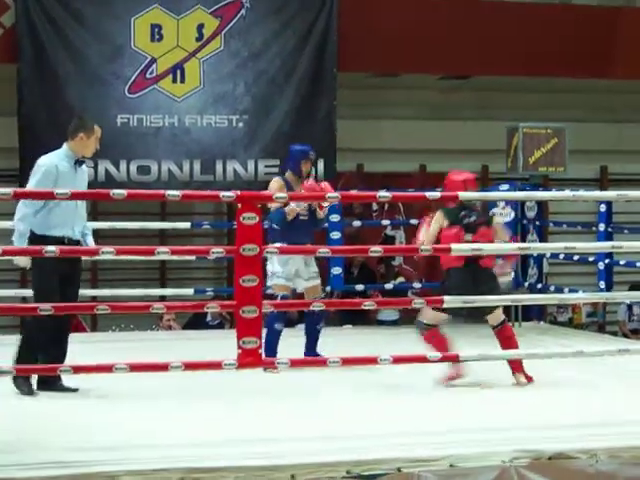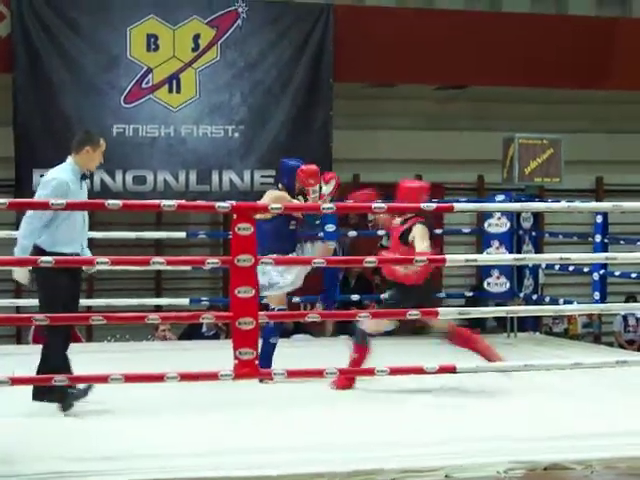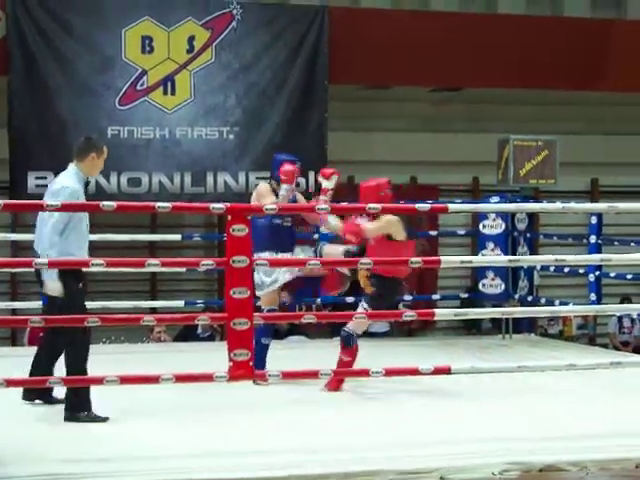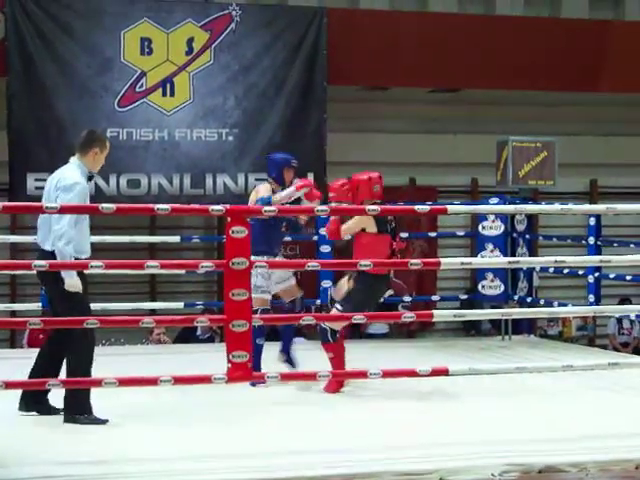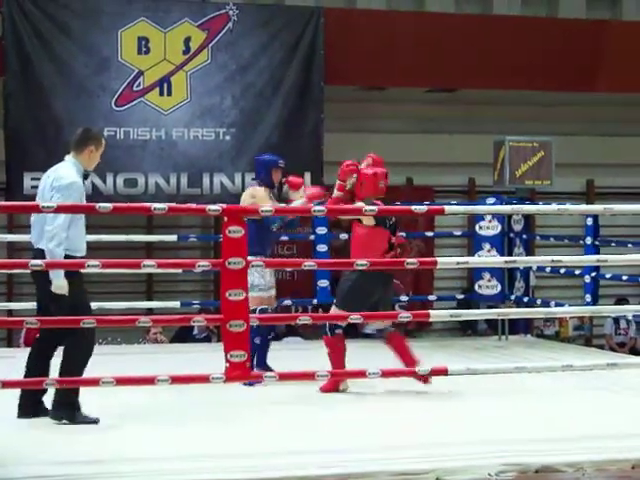
dt=0.2s
person 1, frame 1
left shoulder: (83, 170)
right shoulder: (49, 164)
right elbow: (26, 207)
left wrist: (88, 241)
right wrist: (20, 246)
left hip: (71, 248)
right hip: (45, 246)
left knee: (65, 313)
left ankle: (50, 376)
person 1, frame 2
left shoulder: (81, 183)
right shoulder: (57, 180)
right elbow: (31, 222)
left wrist: (86, 254)
right wrist: (21, 263)
left hip: (71, 263)
right hip: (51, 262)
left knee: (62, 325)
right knee: (58, 324)
left ankle: (45, 387)
right ankle: (62, 389)
person 1, frame 3
left shoulder: (72, 184)
right shoulder: (68, 187)
right elbow: (49, 233)
right wrist: (51, 277)
left hip: (67, 268)
right hip: (58, 270)
left knee: (60, 329)
right knee: (76, 332)
left ankle: (38, 387)
right ankle: (78, 406)
person 1, frame 4
left shoulder: (62, 175)
right shoulder: (75, 181)
left elbow: (47, 222)
right elbow: (64, 229)
right wrist: (70, 273)
left hip: (51, 261)
right hip: (63, 265)
left knee: (63, 331)
right knee: (82, 333)
left ankle: (35, 398)
right ankle: (77, 408)
person 1, frame 5
left shoulder: (54, 173)
right shoulder: (71, 181)
left elbow: (38, 221)
right elbow: (56, 230)
right wrist: (58, 274)
left hip: (44, 262)
right hip: (59, 265)
left knee: (50, 334)
right knee: (81, 333)
left ankle: (31, 403)
right ankle: (65, 405)
person 2, frame 1
left shoulder: (308, 184)
right shoulder: (278, 183)
left elbow: (315, 221)
right elbow: (276, 221)
left wrist: (322, 208)
right wrist: (298, 204)
left knee: (317, 302)
right knee: (282, 300)
left ankle: (311, 351)
right ankle: (269, 355)
person 2, frame 2
left shoulder: (294, 197)
right shoulder: (275, 196)
left elbow: (313, 218)
right elbow: (310, 217)
left wrist: (323, 193)
right wrist: (313, 190)
left hip: (296, 255)
left knee: (328, 250)
right knee: (277, 312)
right ankle: (264, 366)
person 2, frame 3
left shoulder: (296, 193)
right shoulder: (263, 189)
left elbow: (314, 219)
right elbow: (277, 216)
left wrist: (326, 192)
right wrist: (286, 190)
left hip: (291, 254)
right hip: (267, 258)
left knee: (328, 254)
right knee: (270, 311)
right ankle: (258, 368)
person 2, frame 4
left shoulder: (281, 191)
right shoulder: (264, 189)
left elbow: (296, 227)
right elbow: (261, 205)
left wrist: (307, 207)
right wrist: (290, 192)
left hip: (273, 258)
right hip: (256, 259)
left knee: (295, 301)
right knee: (260, 313)
left ankle: (286, 349)
right ankle: (254, 369)
person 2, frame 5
left shoulder: (272, 192)
right shoulder: (257, 192)
left elbow: (283, 224)
right elbow: (274, 220)
left wrist: (296, 200)
right wrist: (301, 201)
right hip: (249, 260)
left knee: (268, 311)
right knee: (258, 312)
left ankle: (260, 364)
person 3, frame 1
left shoulder: (443, 214)
right shoulder: (484, 215)
left elbow: (423, 245)
right elbow: (508, 243)
left wrist: (424, 227)
right wrist: (503, 267)
left hip: (457, 277)
right hip: (483, 276)
left knee: (426, 323)
right knee: (500, 324)
left ankle: (455, 364)
right ankle: (519, 373)
person 3, frame 2
left shoulder: (418, 227)
right shoulder: (404, 221)
left elbow: (423, 260)
right elbow: (392, 225)
left wrist: (399, 268)
left hip: (414, 290)
right hip: (420, 287)
left knee: (364, 330)
right knee: (450, 330)
left ankle: (347, 378)
right ankle: (492, 357)
person 3, frame 3
left shoulder: (391, 220)
right shoulder: (376, 217)
left elbow: (358, 234)
right elbow: (358, 235)
left wrist: (329, 218)
left hip: (386, 285)
right hip: (376, 275)
left knee: (350, 331)
left ankle: (338, 378)
person 3, frame 4
left shoulder: (367, 216)
left elbow: (333, 233)
left hip: (370, 280)
right hip: (379, 277)
left knee: (329, 329)
left ankle: (338, 379)
person 3, frame 5
left shoulder: (366, 207)
left hip: (365, 276)
right hip: (384, 277)
left knee: (333, 325)
right knee: (387, 327)
left ankle: (337, 380)
right ankle: (417, 369)
